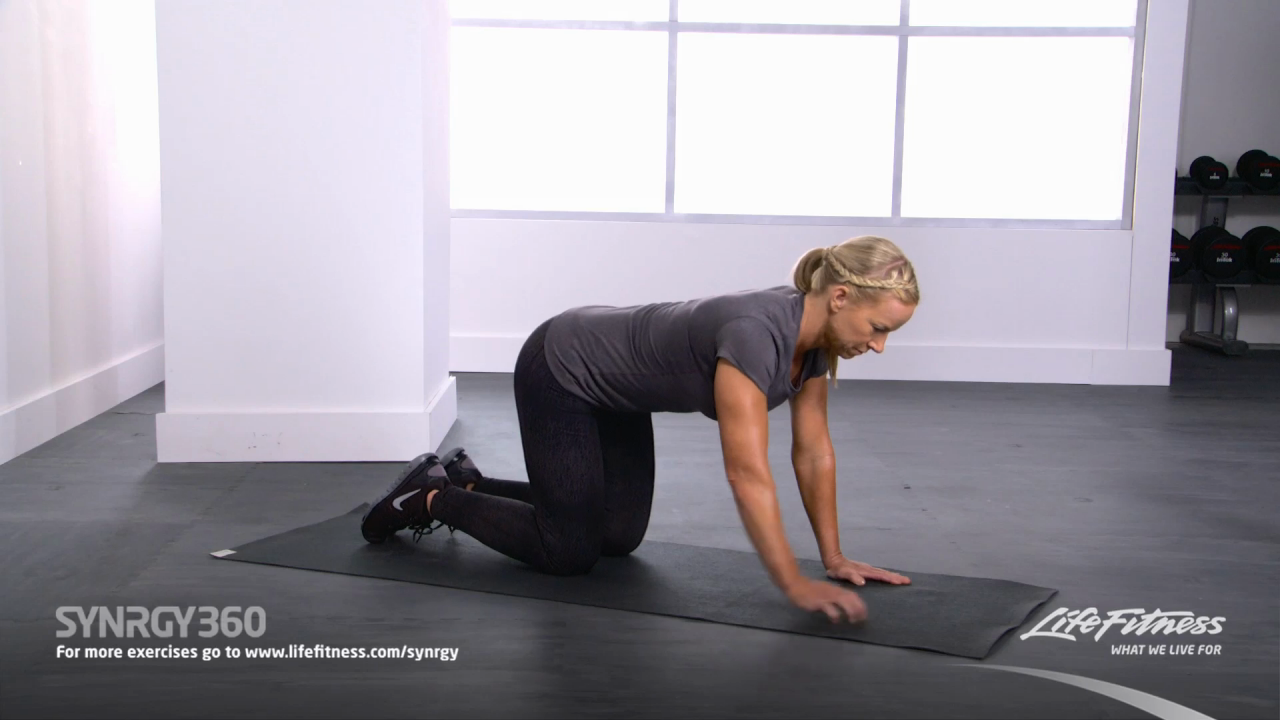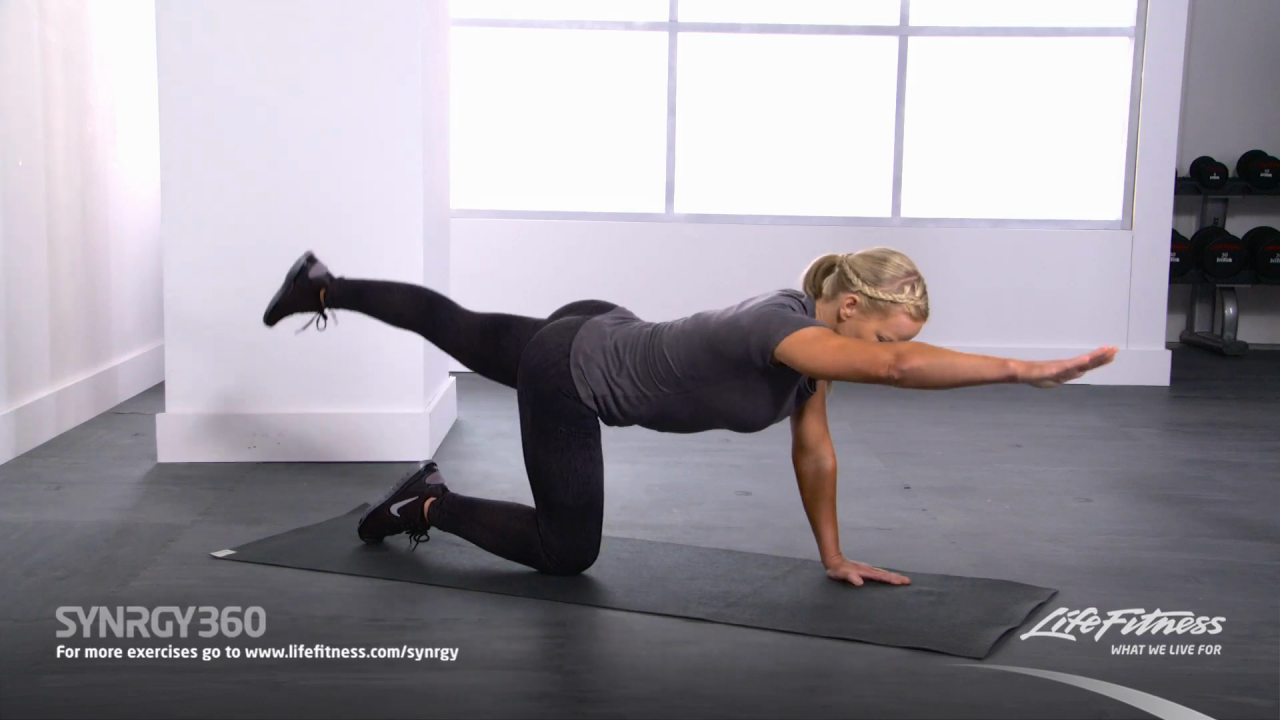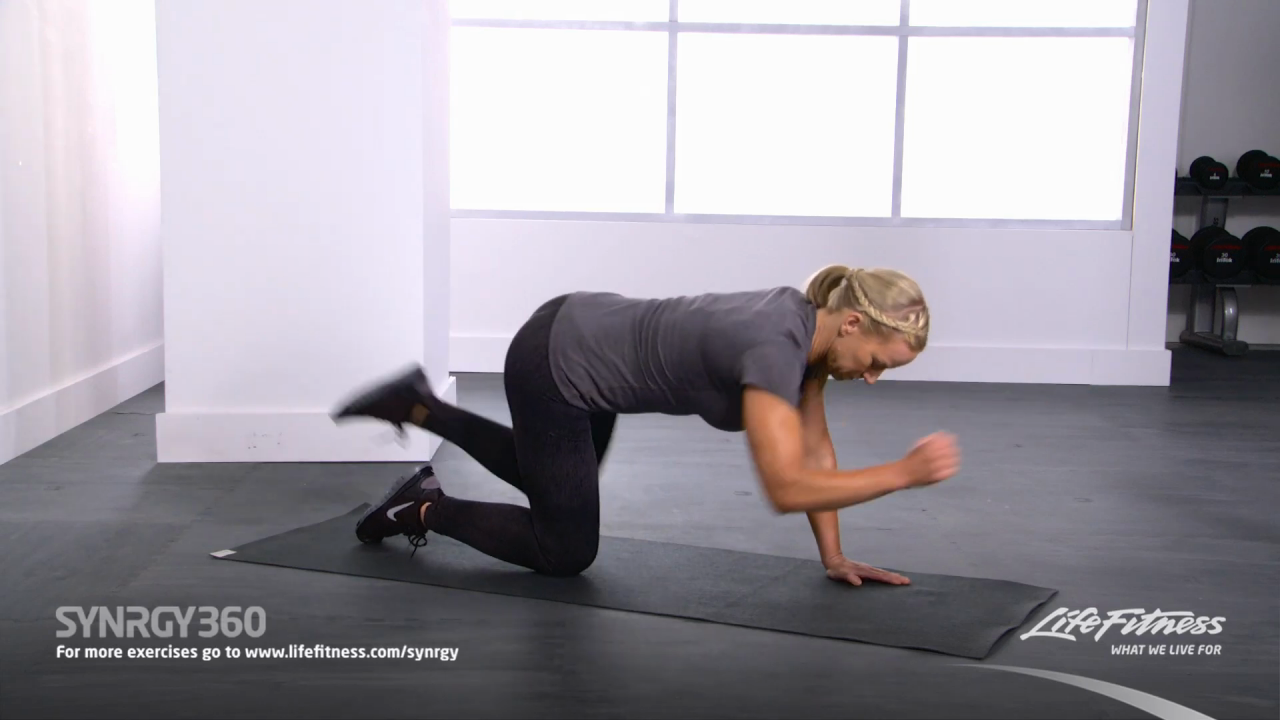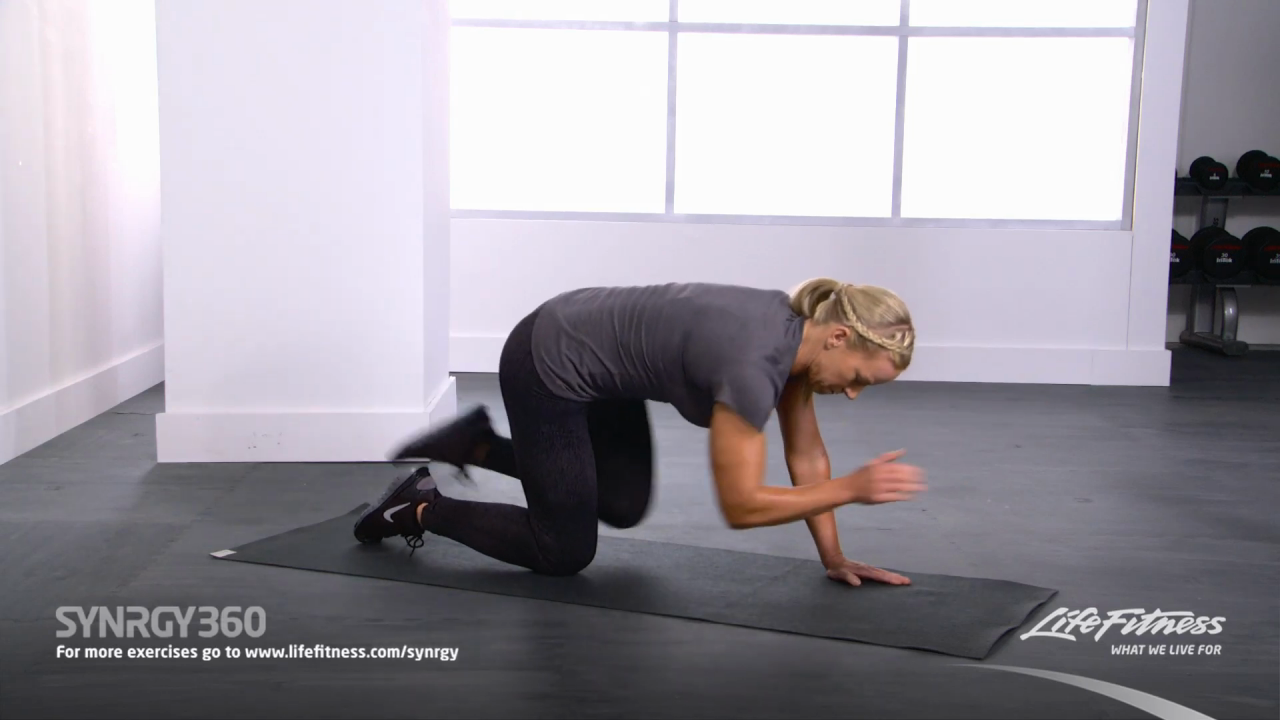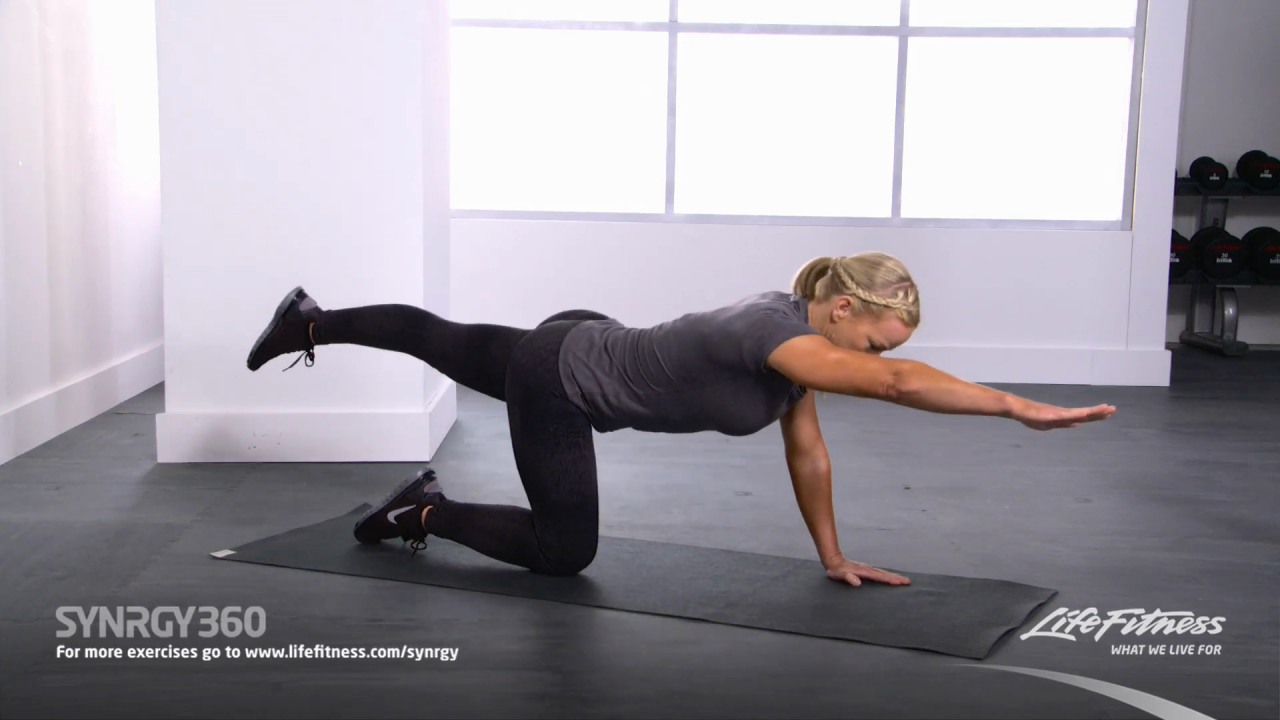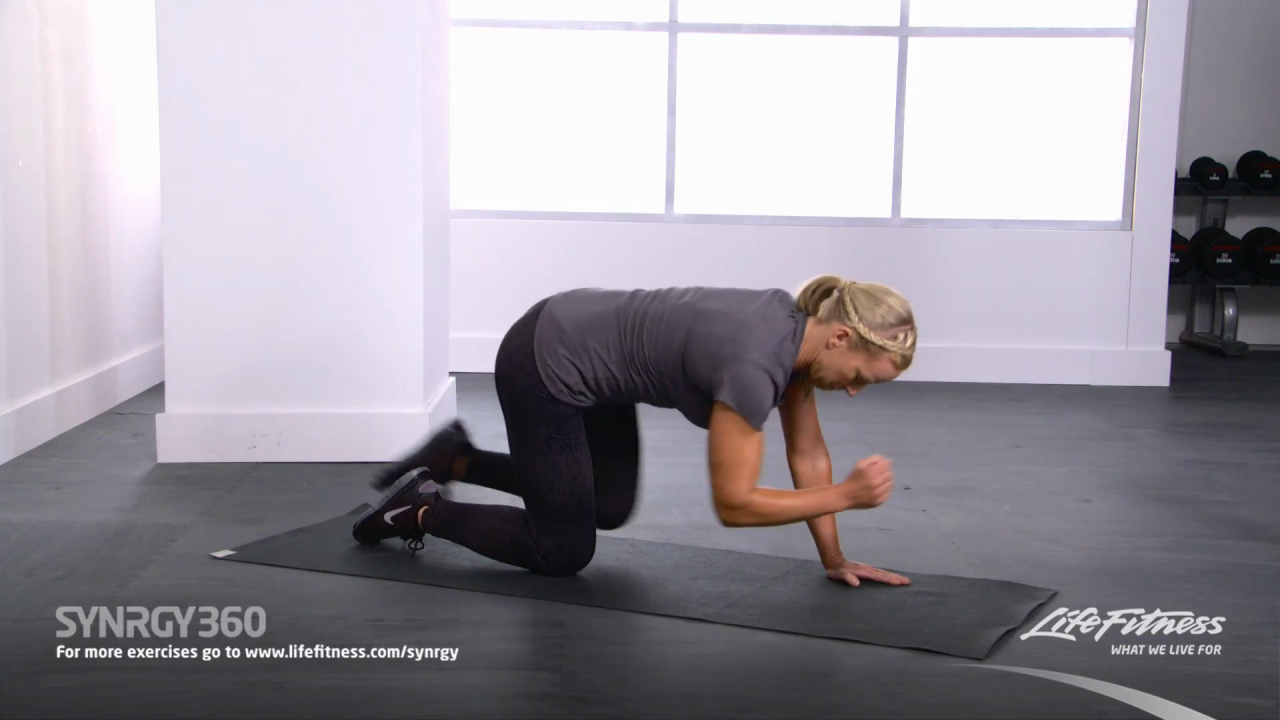
dt=0.7s
person 1, frame 1
left shoulder: (819, 332)
right shoulder: (756, 334)
left elbow: (814, 451)
right elbow: (748, 472)
left wrist: (835, 557)
right wrist: (794, 585)
left hip: (610, 384)
right hip: (558, 374)
left knee: (618, 538)
right knee: (569, 552)
left ankle: (468, 483)
right ankle: (429, 498)
person 1, frame 2
left shoulder: (813, 324)
right shoulder: (787, 331)
left elbow: (814, 451)
right elbow: (900, 368)
left wrist: (833, 556)
right wrist: (1029, 370)
left hip: (601, 340)
right hip: (568, 375)
left knee: (457, 330)
right knee: (567, 550)
left ankle: (322, 286)
right ankle: (430, 503)
person 1, frame 3
left shoulder: (811, 326)
right shoulder: (774, 354)
left elbow: (817, 447)
right elbow: (790, 490)
left wrist: (835, 557)
right wrist: (906, 472)
left hip: (589, 330)
right hip: (553, 368)
left knee: (533, 473)
right knee: (564, 552)
left ankle: (418, 406)
right ankle: (423, 509)
person 1, frame 4
left shoulder: (800, 330)
right shoulder: (752, 365)
left elbow: (806, 449)
right elbow: (742, 507)
left wrist: (833, 555)
right wrist: (855, 491)
left hip: (590, 341)
right hip: (550, 368)
left knee: (625, 508)
right knee: (561, 552)
left ankle: (473, 445)
right ankle: (422, 507)
person 1, frame 5
left shoulder: (801, 321)
right shoulder: (776, 337)
left elbow: (807, 453)
right elbow: (902, 385)
left wrist: (833, 555)
right wrist: (1024, 408)
left hip: (585, 348)
right hip: (557, 383)
left knee: (441, 340)
right knee: (564, 552)
left ankle: (312, 322)
right ankle: (424, 512)
person 1, frame 6
left shoulder: (798, 325)
right shoulder: (753, 368)
left elbow: (808, 453)
right elbow: (734, 504)
left wrist: (836, 556)
right wrist: (848, 497)
left hip: (589, 352)
right hip: (545, 367)
left knee: (609, 509)
right knee: (563, 551)
left ankle: (456, 456)
right ankle: (419, 511)
